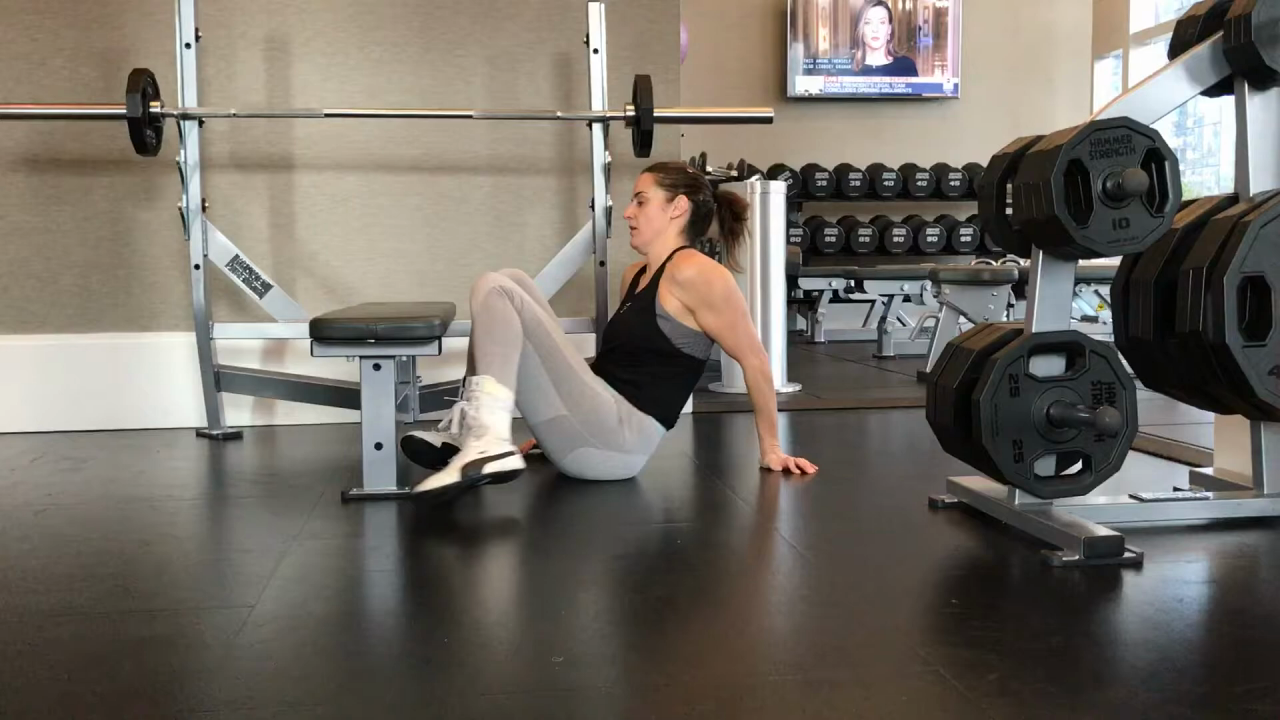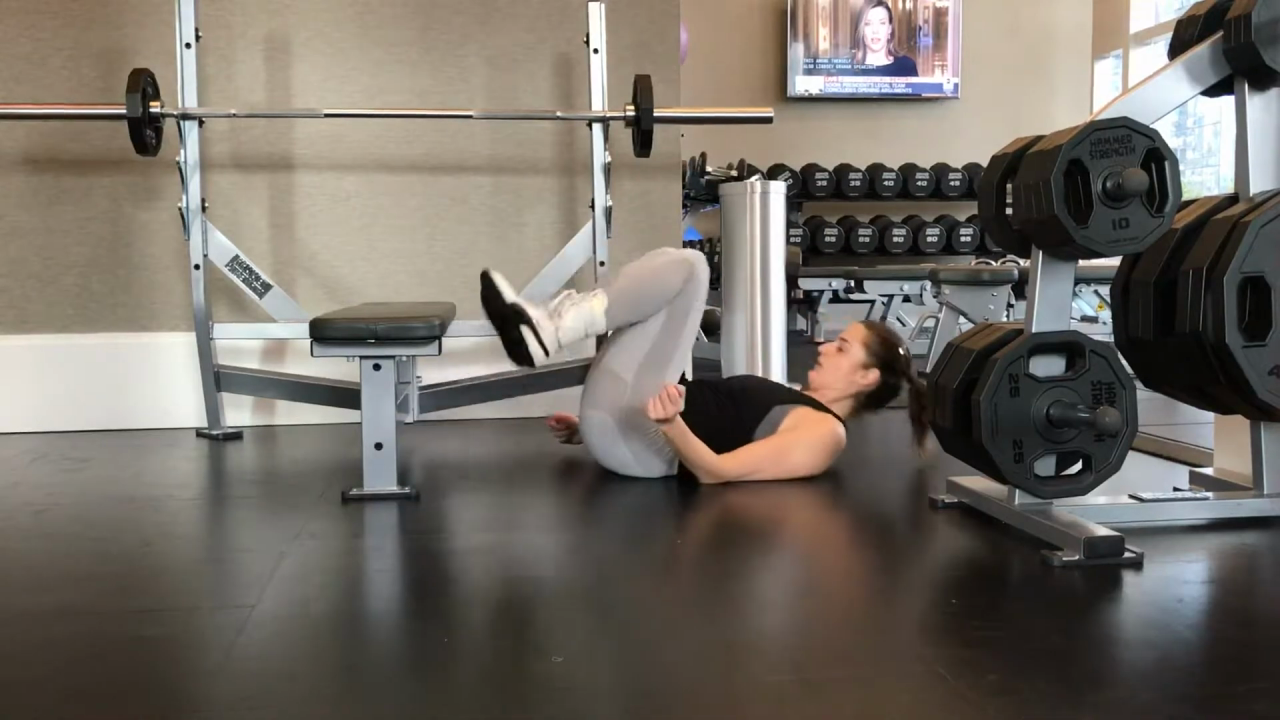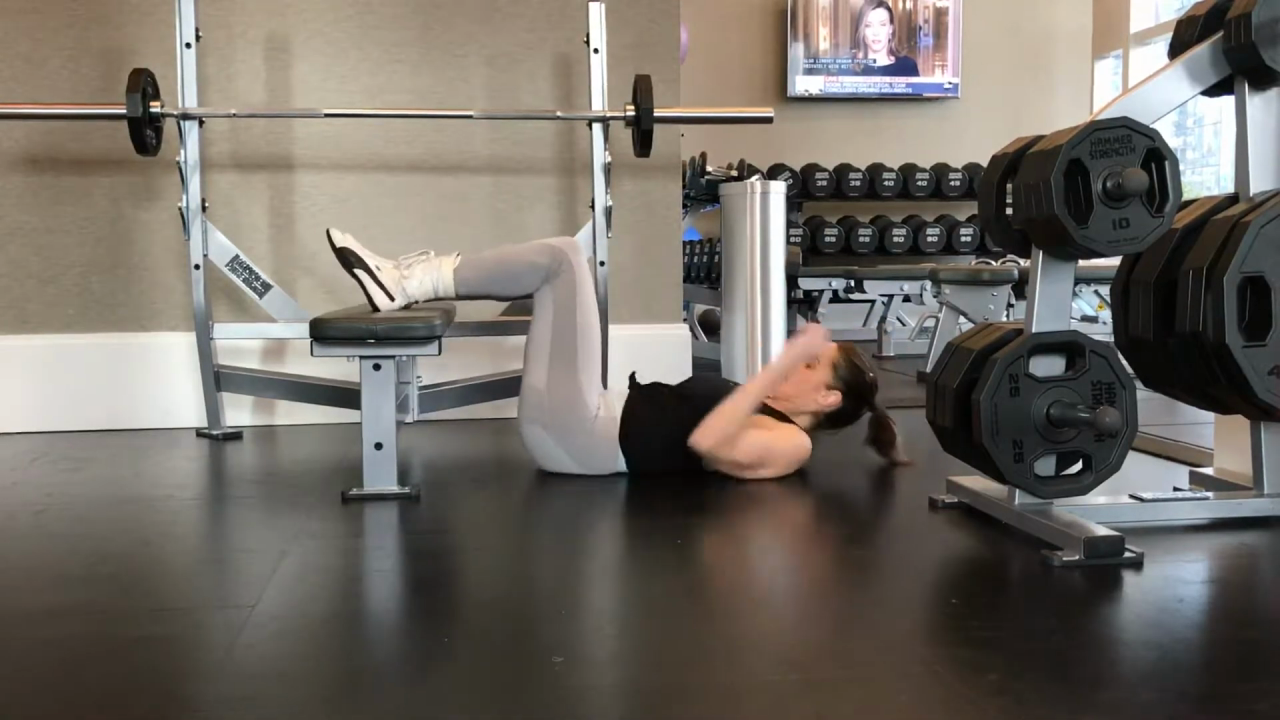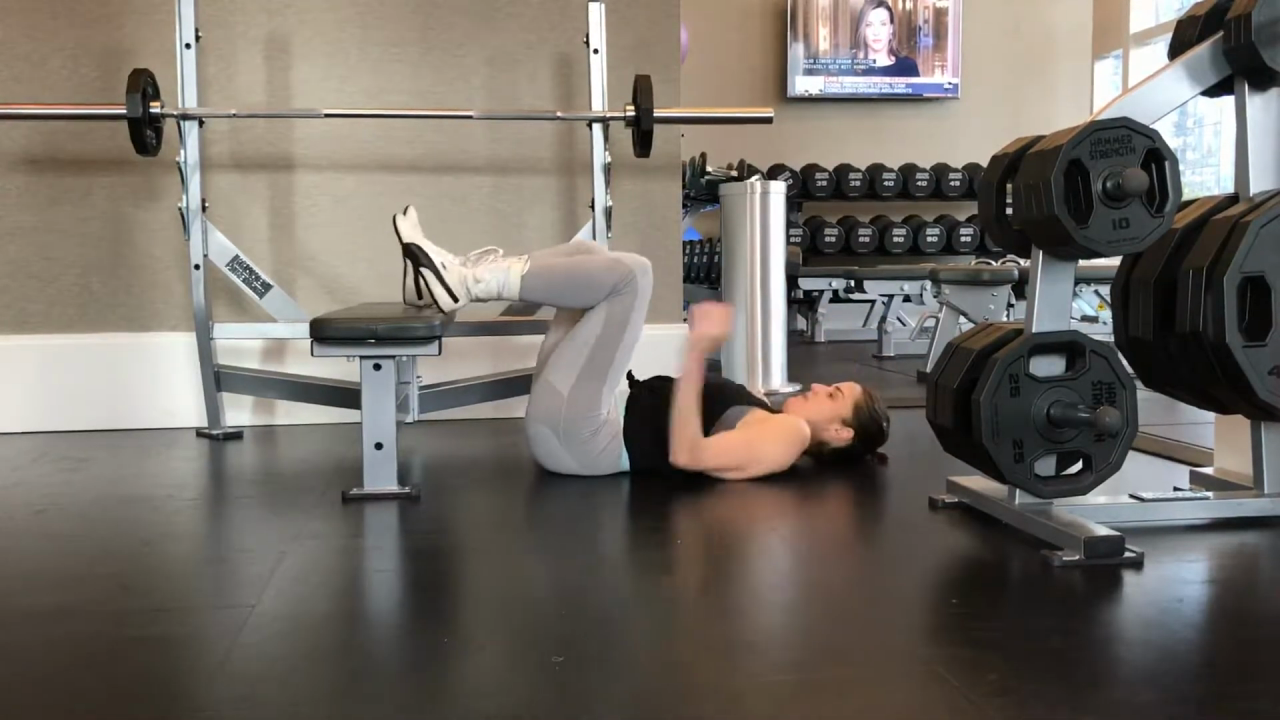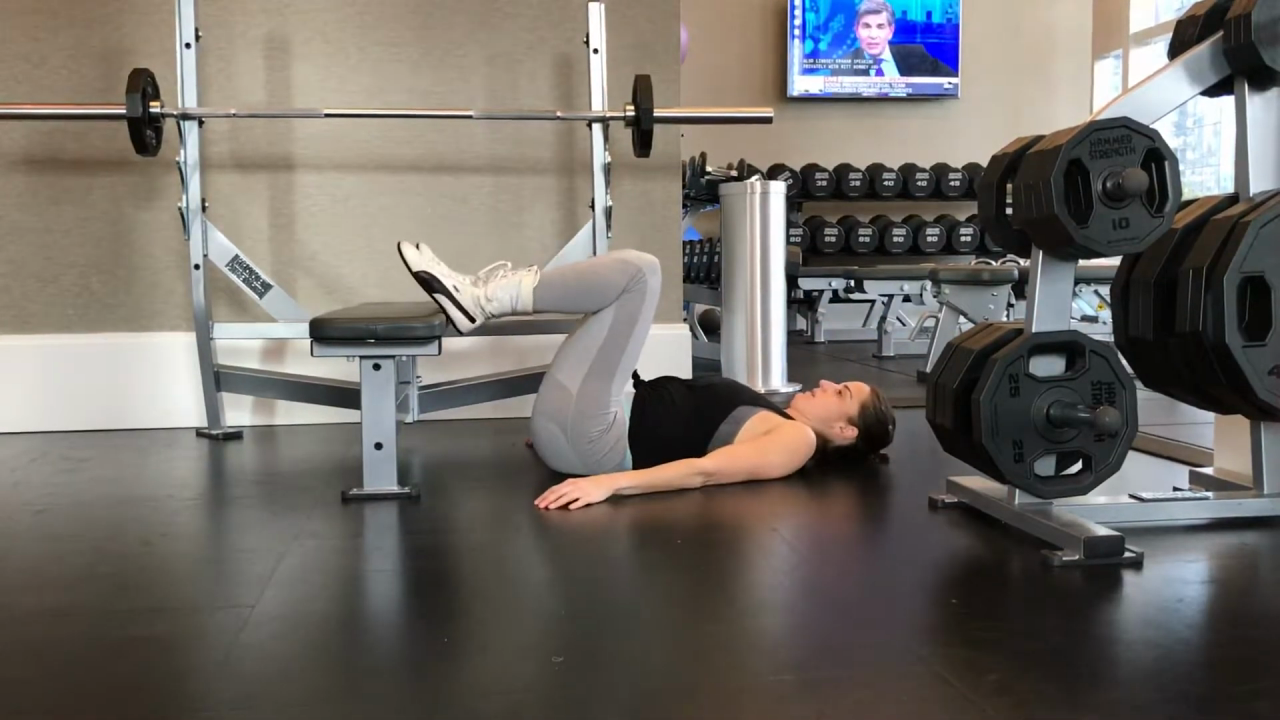
dt=1s
person 1, frame 1
left shoulder: (695, 274)
right shoulder: (636, 276)
left elbow: (753, 360)
left wrist: (770, 448)
right wrist: (559, 426)
left hip: (614, 444)
right hip: (595, 429)
left knee: (495, 290)
right knee: (510, 285)
left ankle: (489, 447)
right ankle: (471, 430)
person 1, frame 2
left shoulder: (823, 434)
right shoulder: (799, 407)
left elbow: (716, 470)
left wrist: (673, 428)
left hip: (633, 434)
right hip: (618, 421)
left knee: (686, 266)
right knee: (679, 270)
left ankle: (544, 332)
right ankle: (545, 325)
person 1, frame 3
left shoulder: (789, 443)
right shoulder: (771, 421)
left elbow: (704, 442)
left wrist: (777, 373)
left hip: (576, 438)
right hip: (601, 418)
left knee: (565, 256)
right knee: (561, 263)
left ankle: (404, 285)
right ankle: (404, 279)
person 1, frame 4
left shoulder: (788, 436)
right shoulder: (771, 423)
left elbow: (686, 453)
left wrist: (696, 353)
left hip: (576, 439)
right hip: (574, 423)
left knee: (630, 272)
right knee: (588, 255)
left ankle: (464, 280)
right ankle: (455, 278)
person 1, frame 5
left shoulder: (796, 441)
right shoulder: (771, 421)
left elbow: (706, 470)
left wrist: (609, 482)
left hip: (586, 441)
right hip: (580, 428)
left knee: (639, 271)
right knee: (632, 274)
left ankle: (479, 298)
right ankle: (477, 295)
